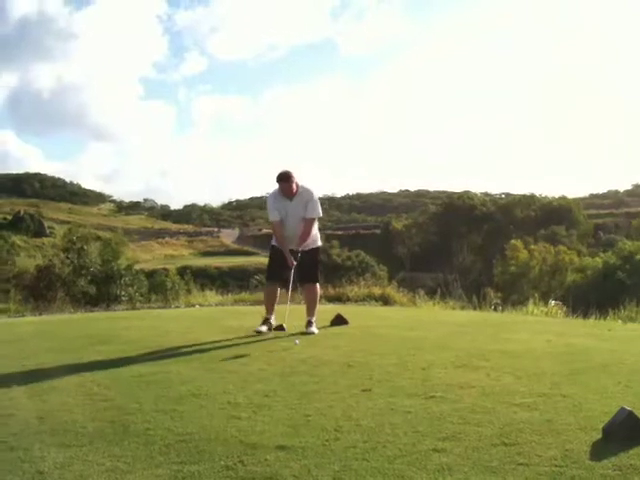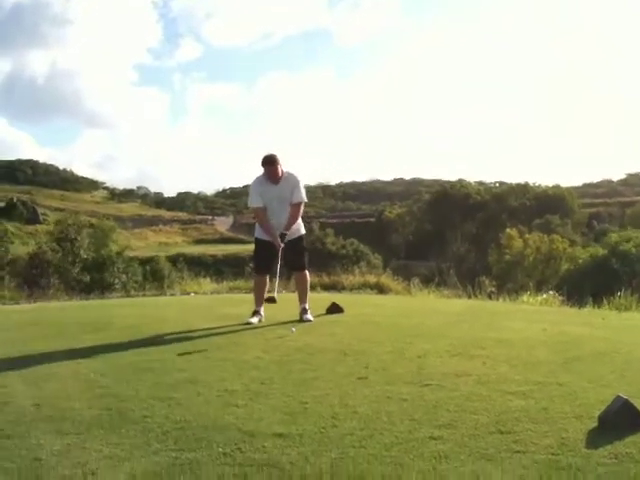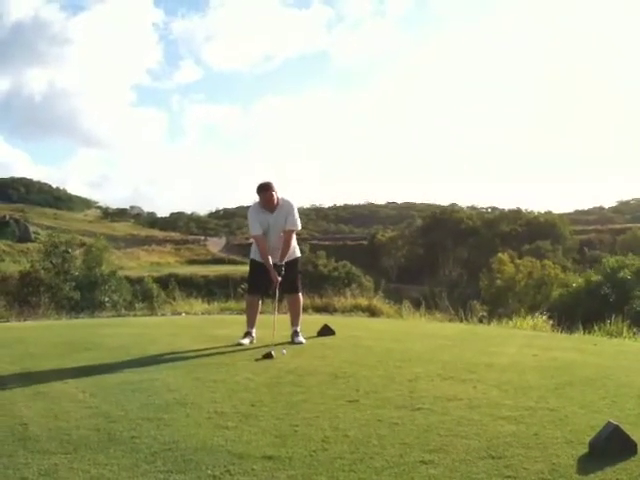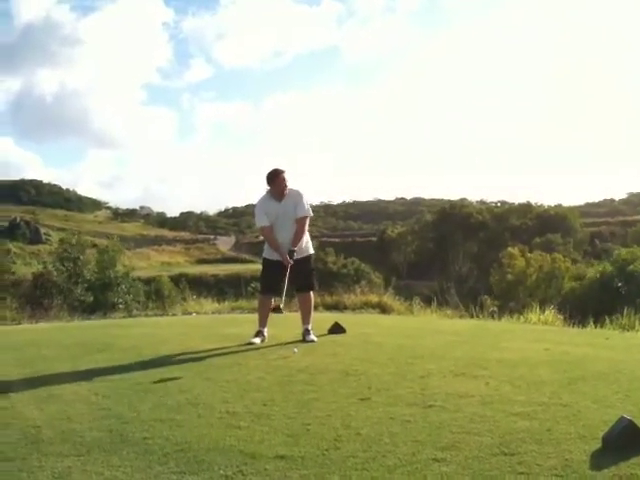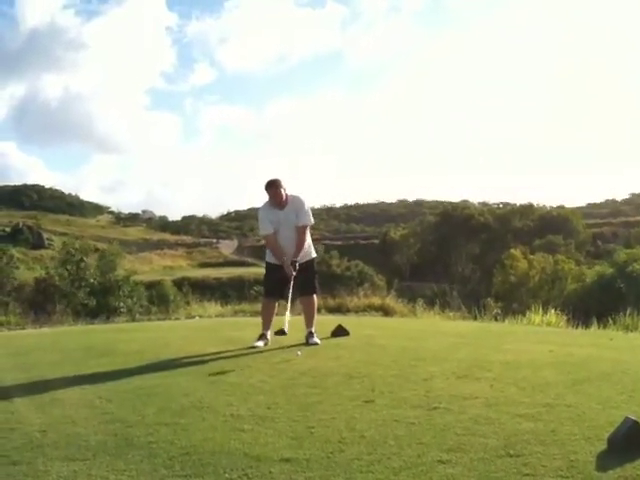
dt=1s
person 1, frame 1
left shoulder: (309, 195)
right shoulder: (273, 198)
left elbow: (309, 225)
right elbow: (277, 228)
left wrist: (297, 248)
right wrist: (287, 253)
left hip: (308, 244)
right hip: (281, 245)
left knee: (311, 282)
right knee: (273, 281)
left ankle: (311, 321)
right ankle: (268, 319)
person 1, frame 2
left shoulder: (293, 180)
right shoulder: (257, 184)
left elbow: (297, 209)
right elbow: (259, 214)
left wrist: (284, 231)
right wrist: (273, 236)
left hip: (293, 233)
right hip: (265, 235)
left knee: (300, 270)
right knee: (260, 272)
left ankle: (304, 309)
right ankle: (258, 311)
person 1, frame 3
left shoulder: (289, 207)
right shoulder: (253, 211)
left elbow: (289, 237)
right elbow: (260, 243)
left wrist: (281, 263)
right wrist: (271, 269)
left hip: (288, 256)
right hip: (261, 258)
left knee: (294, 292)
right knee: (253, 294)
left ankle: (296, 331)
right ankle: (250, 332)
person 1, frame 4
left shoulder: (297, 196)
right shoulder: (262, 204)
left elbow: (303, 225)
right elbow: (267, 234)
left wrist: (293, 249)
right wrist: (282, 254)
left hip: (301, 252)
right hip: (273, 255)
left knee: (306, 291)
right knee: (266, 293)
left ankle: (307, 329)
right ankle: (261, 331)
person 1, frame 5
left shoulder: (299, 203)
right shoulder: (264, 211)
left elbow: (302, 234)
right elbow: (270, 241)
left wrist: (295, 259)
right wrist: (284, 263)
left hip: (303, 257)
right hip: (276, 260)
left knee: (308, 294)
right knee: (269, 297)
left ankle: (311, 332)
right ankle: (265, 334)
